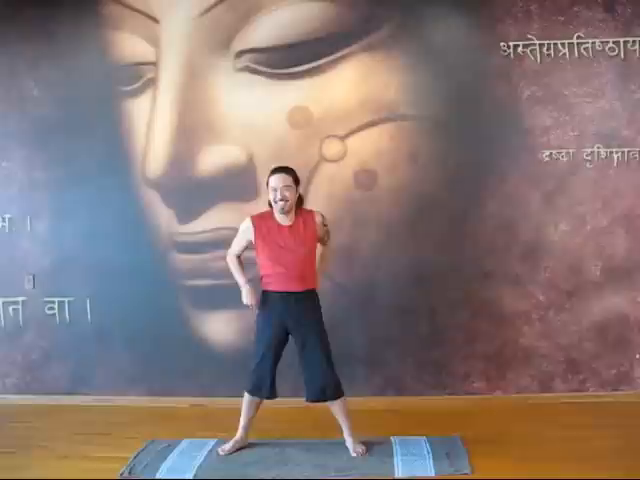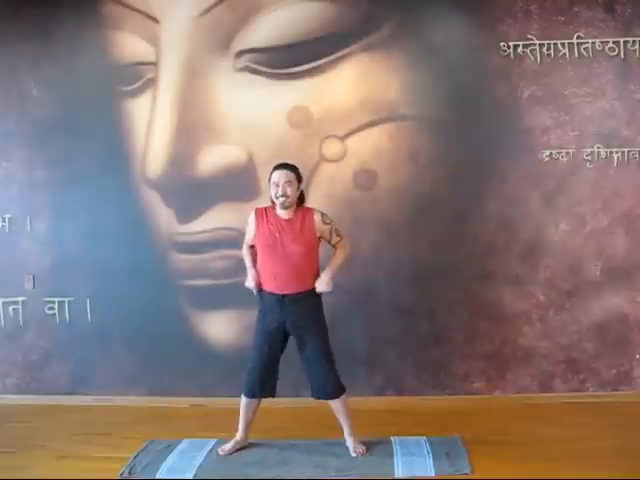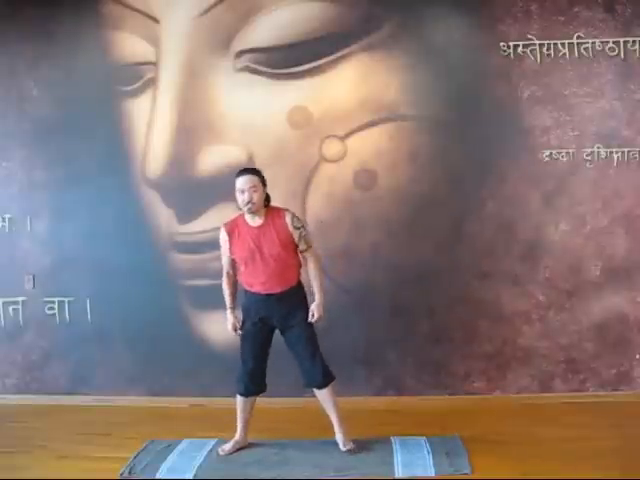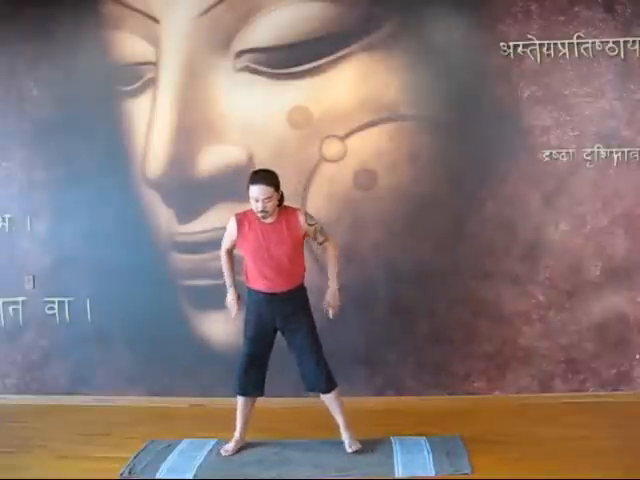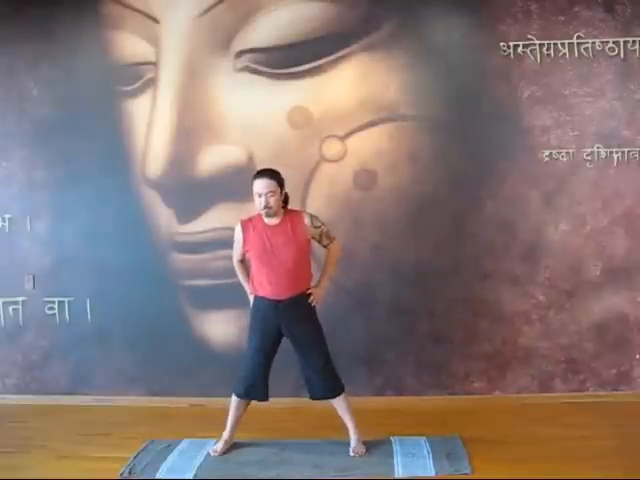
dt=1s
person 1, frame 1
left shoulder: (315, 220)
right shoulder: (254, 225)
left elbow: (326, 244)
right elbow: (232, 256)
right wrist: (245, 287)
left hip: (306, 304)
right hip: (272, 305)
left knee: (323, 373)
right knee: (260, 372)
left ankle: (348, 435)
right ankle: (241, 435)
person 1, frame 2
left shoulder: (315, 219)
right shoulder: (258, 217)
left elbow: (343, 246)
right elbow: (247, 246)
left wrist: (328, 274)
right wrist: (250, 271)
left hip: (306, 305)
right hip: (270, 306)
left knee: (325, 374)
right knee: (257, 373)
left ankle: (349, 435)
right ankle: (241, 436)
person 1, frame 3
left shoulder: (287, 219)
right shoulder: (229, 231)
left elbow: (309, 258)
right elbow: (228, 273)
left wrist: (318, 299)
right wrist: (230, 310)
left hip: (292, 301)
right hip: (255, 305)
left knee: (314, 364)
right knee: (249, 370)
left ankle: (339, 431)
right ankle: (241, 435)
person 1, frame 4
left shoulder: (299, 219)
right shoulder: (238, 223)
left elbow: (328, 244)
right elbow: (225, 251)
left wrist: (333, 287)
right wrist: (231, 288)
left hip: (294, 301)
right hip: (258, 303)
left knee: (316, 366)
right knee: (249, 369)
left ankle: (345, 430)
right ankle: (239, 435)
person 1, frame 5
left shoulder: (305, 221)
right shoulder: (244, 229)
left elbow: (334, 246)
right elbow: (238, 261)
left wrist: (322, 285)
right wrist: (250, 291)
left hip: (300, 306)
right hip: (264, 309)
left knee: (322, 370)
right knee: (251, 373)
left ankle: (354, 433)
right ankle: (227, 435)
